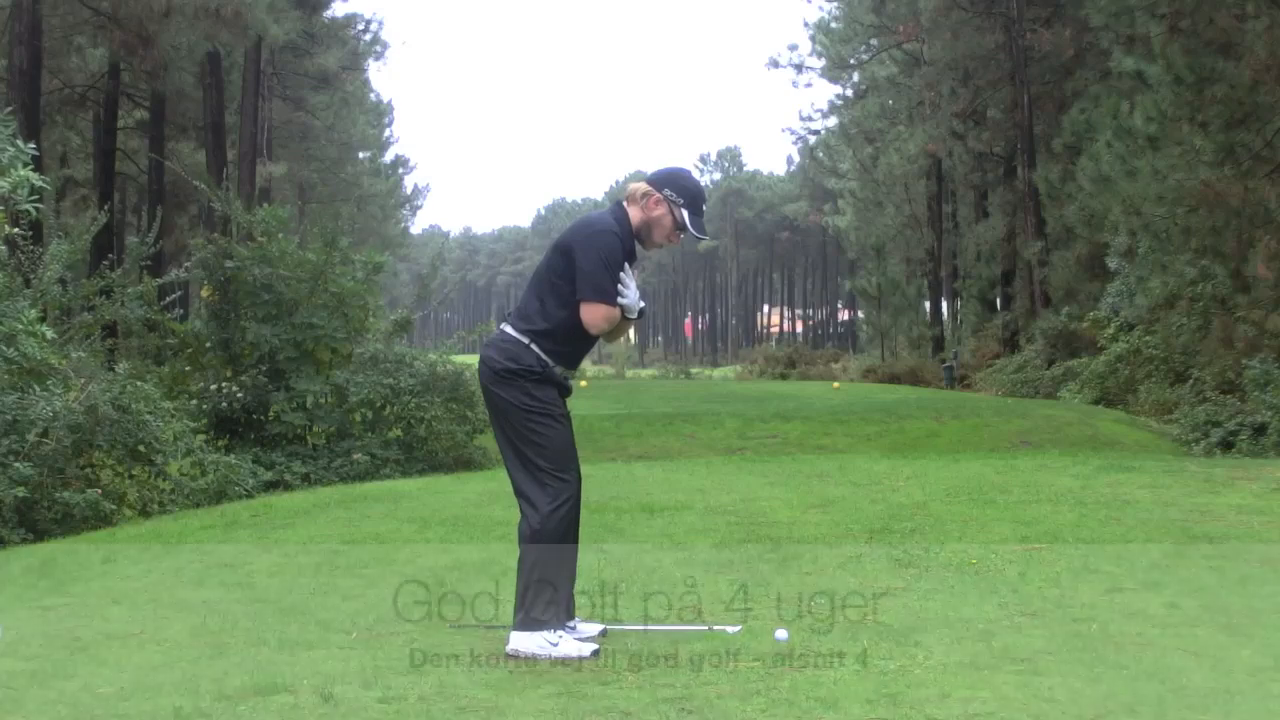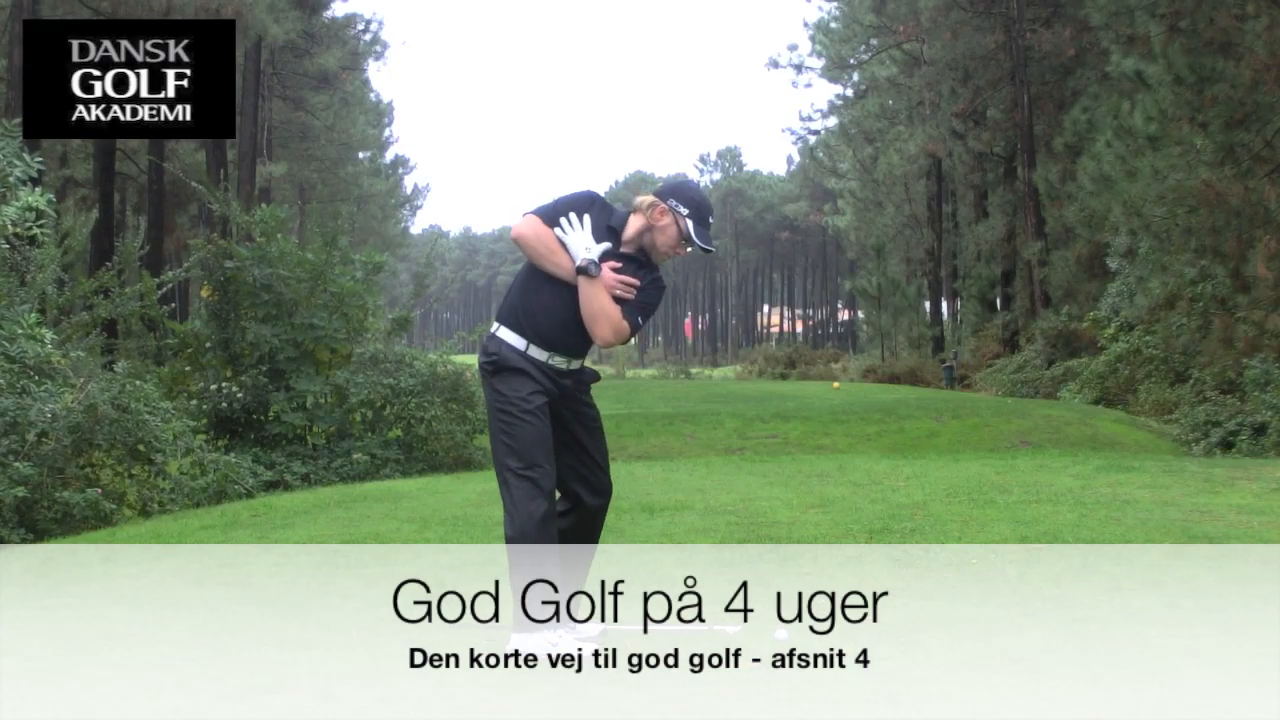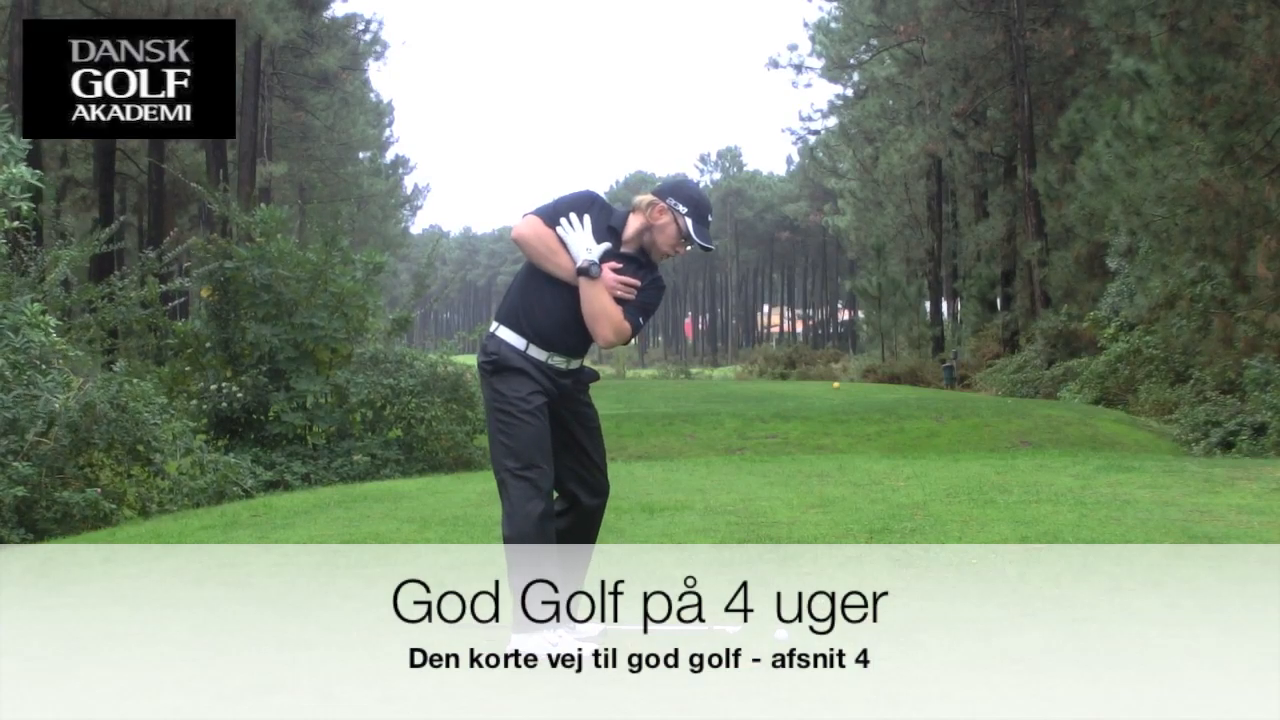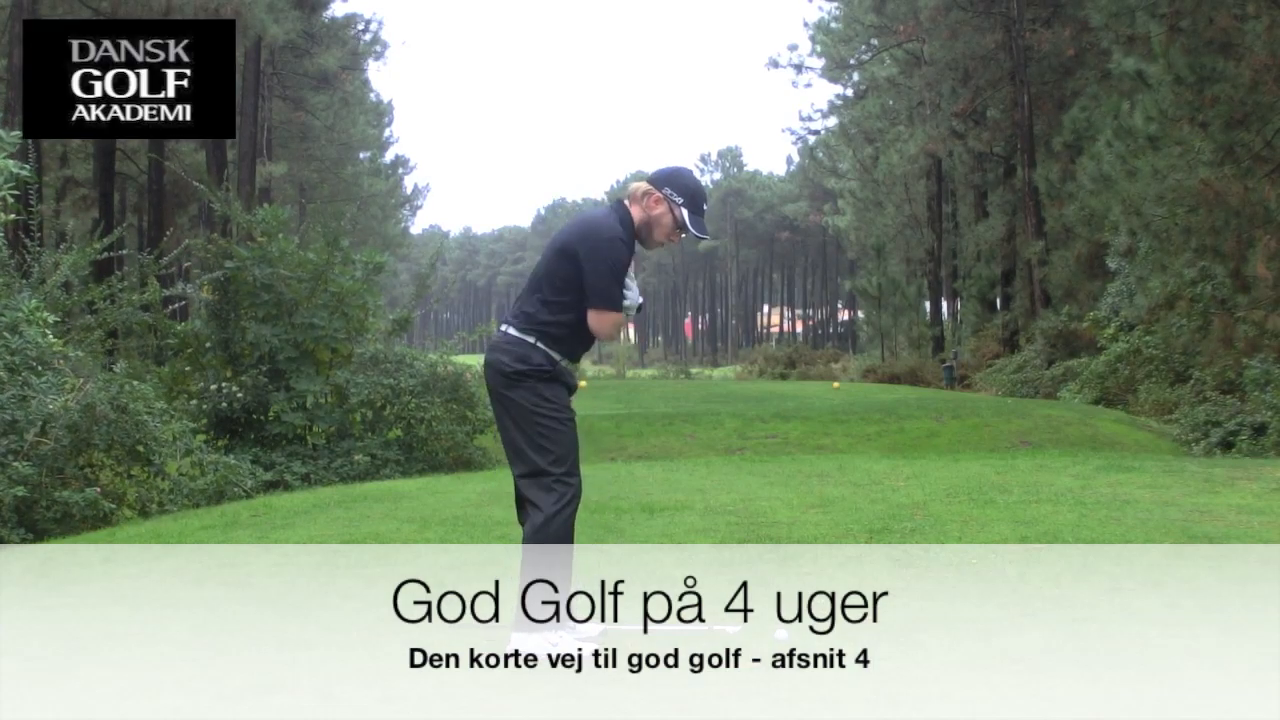
dt=1s
person 1, frame 1
left shoulder: (618, 243)
right shoulder: (602, 233)
left elbow: (612, 330)
right elbow: (595, 320)
left wrist: (630, 307)
right wrist: (626, 306)
left hip: (536, 373)
right hip: (519, 370)
left knee: (563, 489)
right knee: (551, 493)
left ankle: (554, 614)
right ankle: (531, 628)
person 1, frame 2
left shoulder: (649, 281)
right shoulder: (589, 209)
left elbow: (606, 333)
right elbow: (523, 231)
left wrist: (586, 264)
right wrist: (585, 274)
left hip: (567, 376)
right hip: (514, 363)
left knee: (592, 491)
right knee: (532, 490)
left ankle: (559, 606)
right ankle: (531, 627)
person 1, frame 3
left shoulder: (648, 281)
right shoulder: (588, 208)
left elbow: (608, 334)
right elbow: (524, 232)
left wrist: (588, 265)
right wrist: (586, 276)
left hip: (566, 376)
right hip: (513, 362)
left knee: (589, 490)
right knee: (530, 488)
left ankle: (561, 605)
right ankle: (530, 625)
person 1, frame 4
left shoulder: (614, 234)
right shoulder: (607, 234)
left elbow: (611, 316)
right elbow: (605, 325)
left wrist: (627, 302)
right wrist: (628, 304)
left hip: (535, 367)
right hip: (526, 366)
left knee: (552, 487)
right knee: (554, 488)
right ankle: (532, 625)
